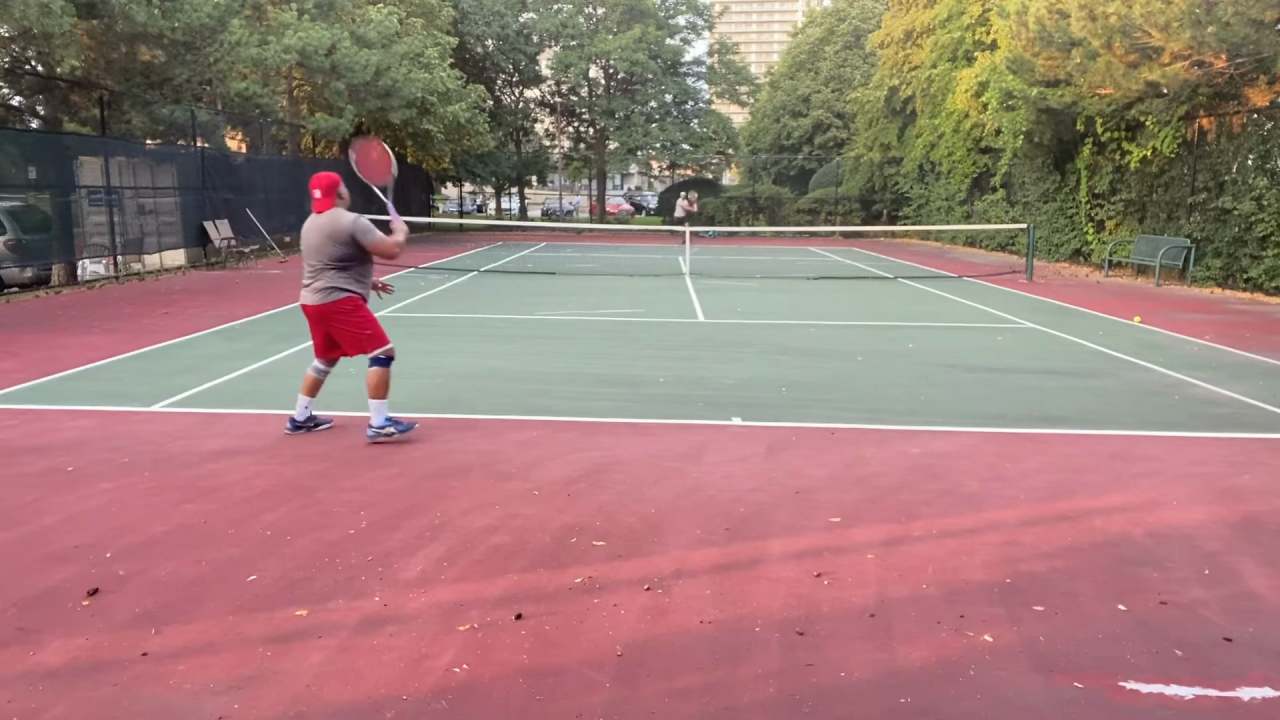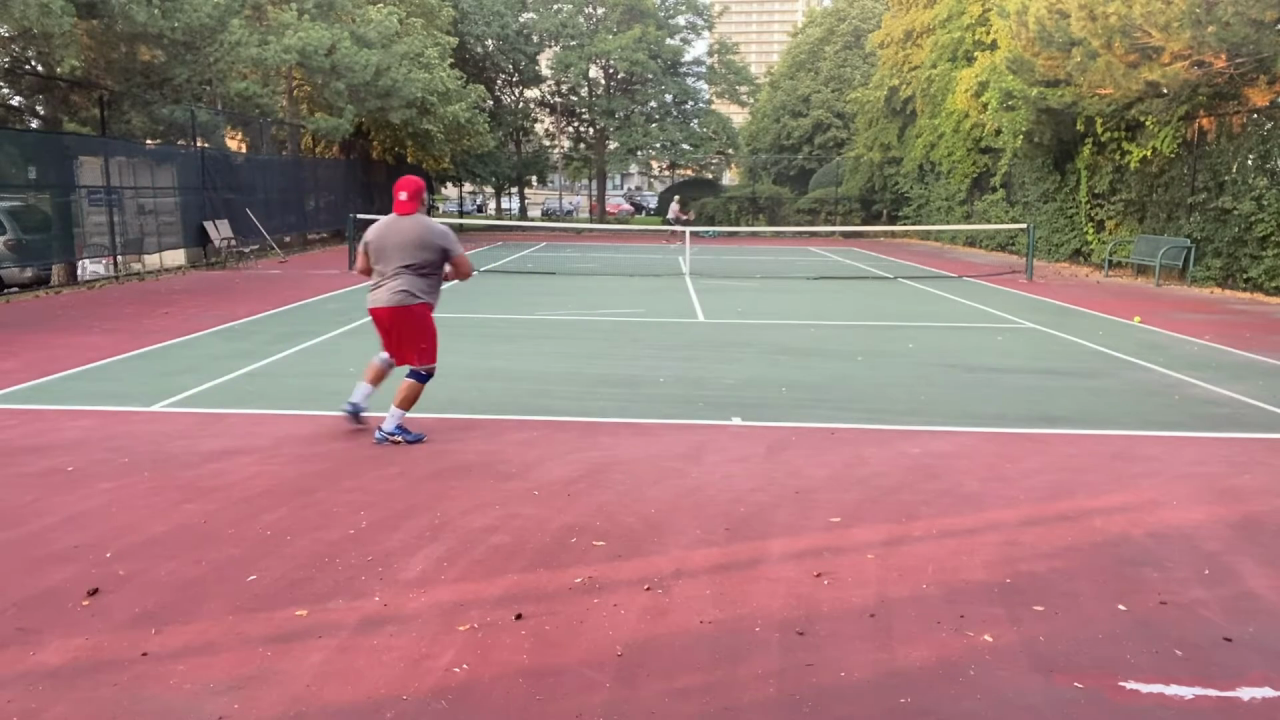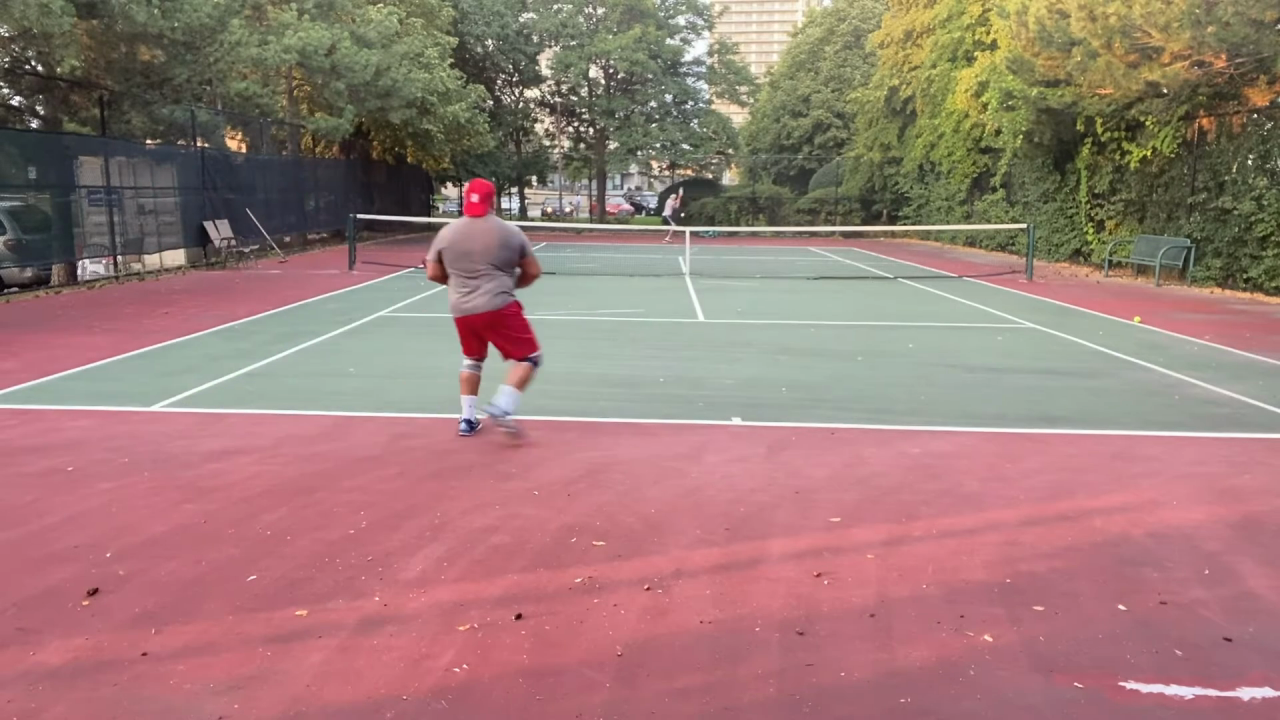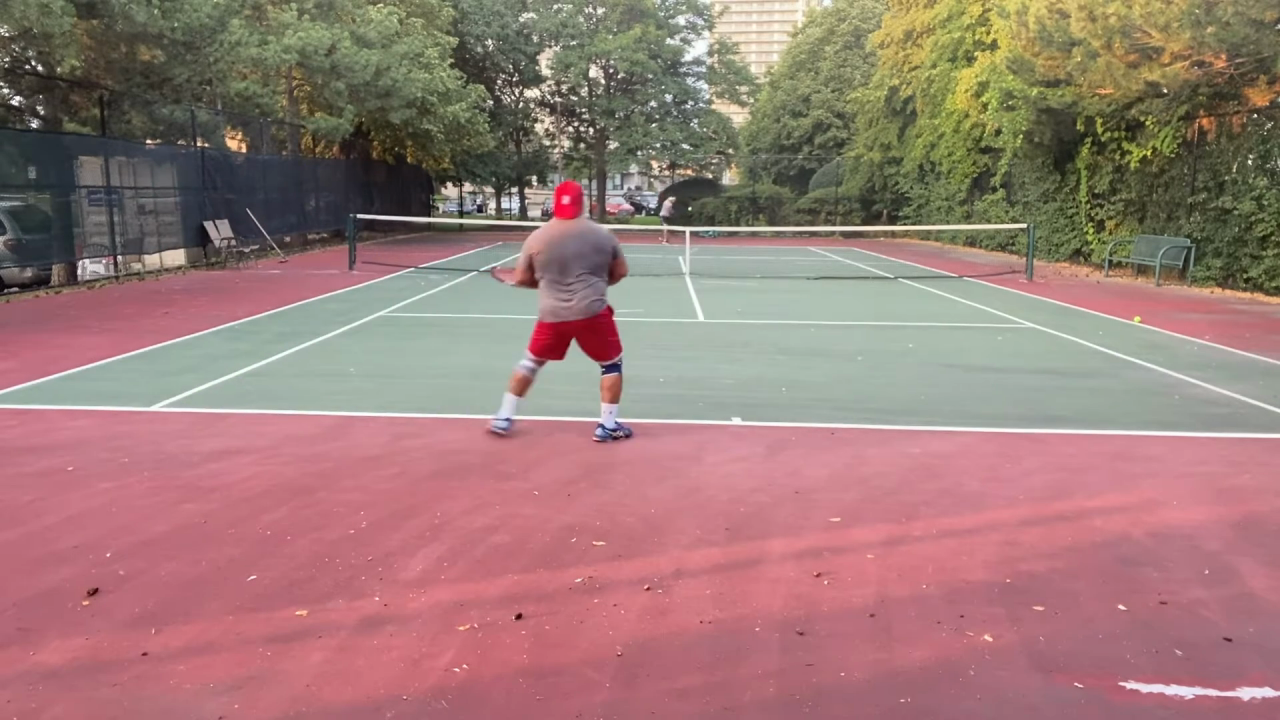
dt=0.3s
person 1, frame 1
left shoulder: (312, 224)
right shoulder: (350, 222)
right elbow: (392, 250)
left wrist: (366, 280)
right wrist: (400, 230)
left hip: (315, 301)
right hip: (339, 301)
left knee: (324, 359)
right knee: (382, 354)
left ankle: (300, 417)
right ankle: (379, 423)
person 1, frame 2
left shoulder: (375, 229)
right shoulder: (438, 232)
left elbow: (362, 268)
right elbow: (465, 271)
right wrist: (446, 275)
left hip: (378, 303)
right hip: (409, 305)
left knee: (391, 354)
right knee: (423, 368)
left ankle: (356, 401)
right ankle: (389, 428)
person 1, frame 3
left shoulder: (446, 234)
right shoulder: (510, 232)
left elbow: (433, 274)
right elbow: (533, 273)
left hip: (463, 310)
right hip: (499, 309)
left knee: (472, 360)
right knee: (529, 359)
left ankle: (467, 419)
right ankle: (502, 405)
person 1, frame 4
left shoulder: (537, 238)
right shoulder: (603, 234)
left elbow: (520, 279)
right elbow: (620, 272)
left hip: (553, 315)
right hip: (592, 312)
left knee: (532, 360)
right knee: (612, 364)
left ankle: (503, 418)
right ankle: (608, 425)
